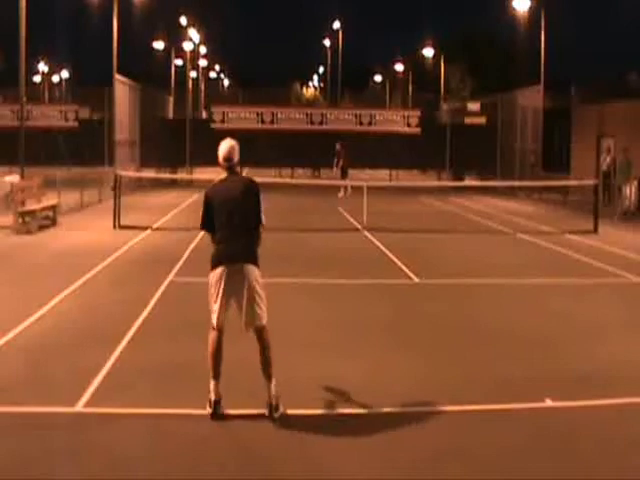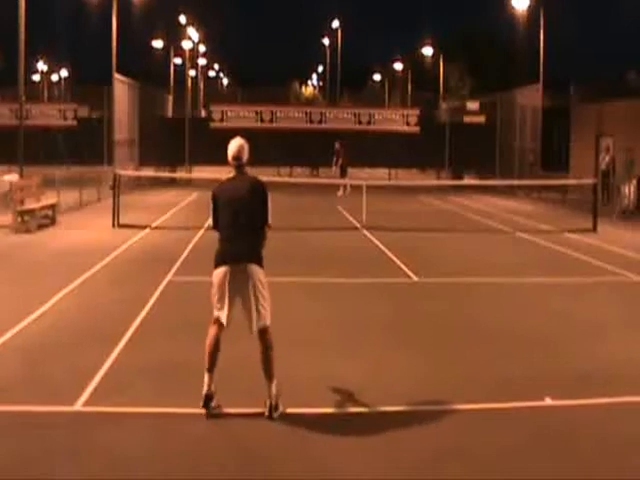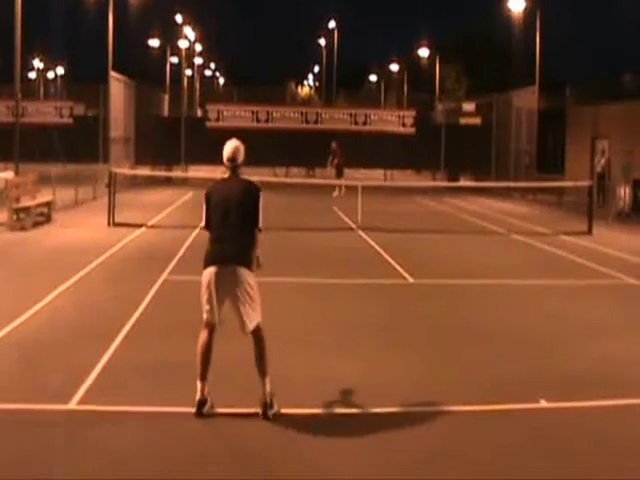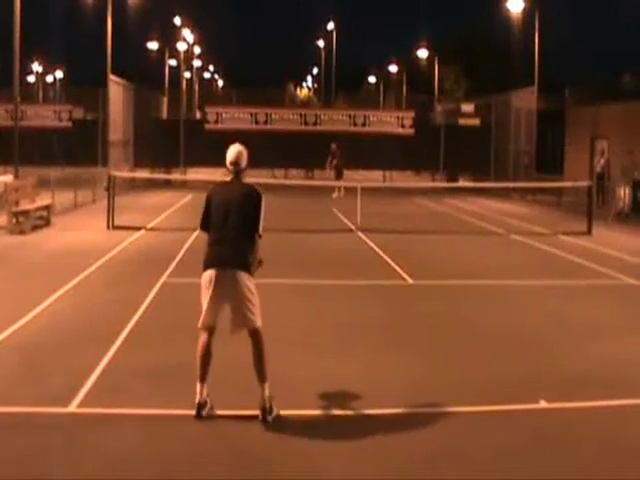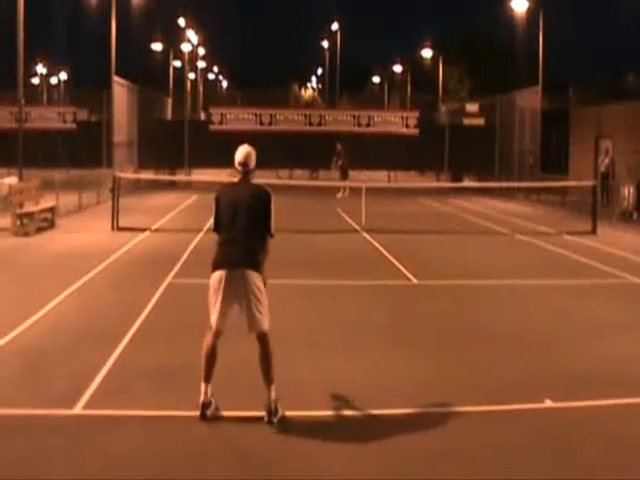
dt=0.2s
person 1, frame 1
left shoulder: (212, 192)
right shoulder: (251, 186)
left elbow: (210, 233)
right elbow: (258, 230)
left hip: (220, 263)
right hip: (247, 262)
left knee: (216, 328)
right knee: (261, 330)
left ankle: (215, 394)
right ankle: (272, 396)
person 1, frame 2
left shoulder: (219, 190)
right shoulder: (258, 186)
left elbow: (219, 228)
right elbow: (264, 230)
left hip: (223, 262)
right hip: (251, 263)
left knee: (217, 323)
right knee: (264, 330)
left ankle: (208, 387)
right ankle: (272, 398)
person 1, frame 3
left shoulder: (211, 191)
right shoulder: (252, 190)
right elbow: (254, 232)
right wrist: (252, 259)
left hip: (213, 263)
right hip: (240, 264)
left knee: (208, 327)
right knee: (256, 328)
left ankle: (201, 394)
right ankle: (266, 395)
person 1, frame 4
left shoulder: (213, 193)
right shoulder: (253, 194)
left elbow: (207, 231)
right elbow: (255, 238)
right wrist: (252, 265)
left hip: (212, 266)
right hip: (239, 269)
left knee: (207, 330)
right knee: (255, 332)
left ankle: (201, 397)
right ankle: (265, 400)
person 1, frame 5
left shoulder: (222, 193)
right shoulder: (263, 195)
right elbow: (266, 239)
right wrist: (260, 267)
left hip: (221, 267)
right hip: (249, 268)
left knee: (214, 331)
right knee: (263, 334)
left ankle: (205, 397)
right ankle: (271, 402)
